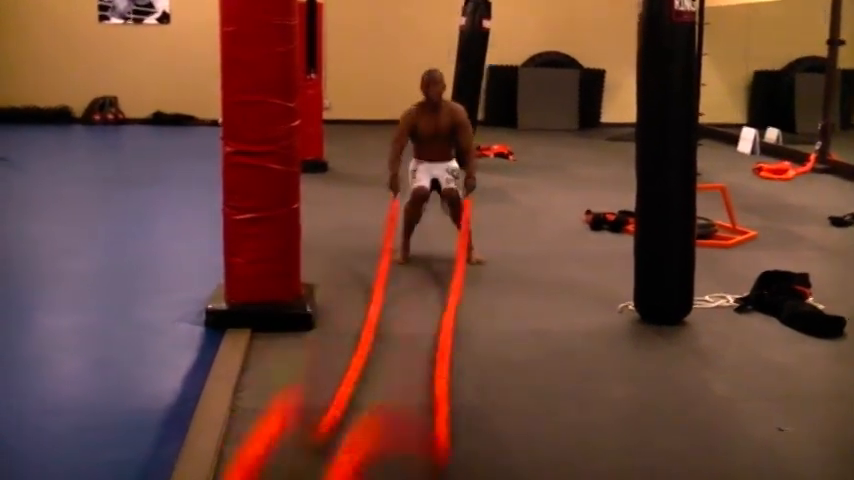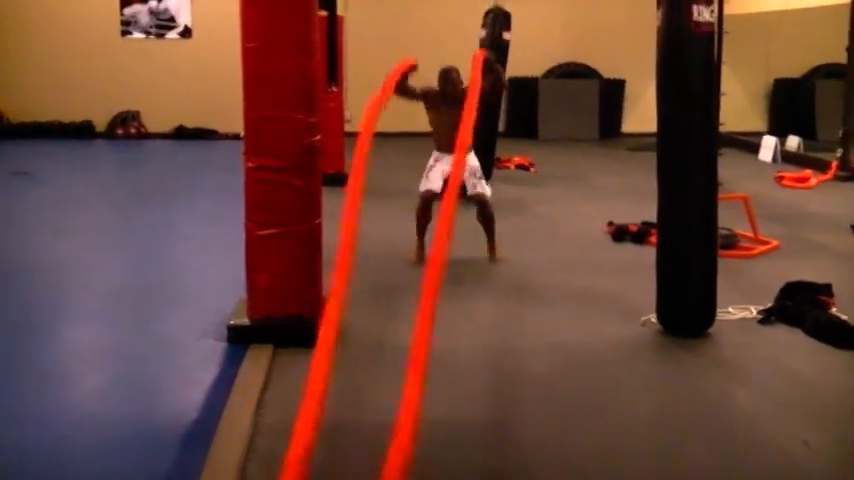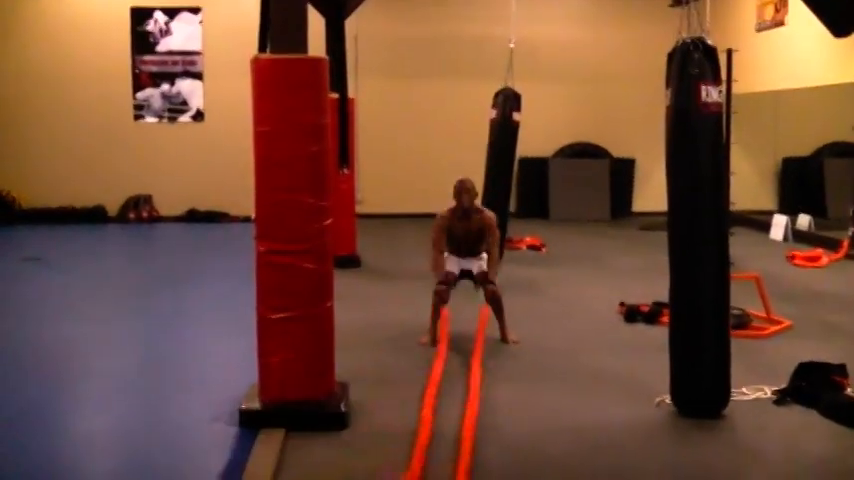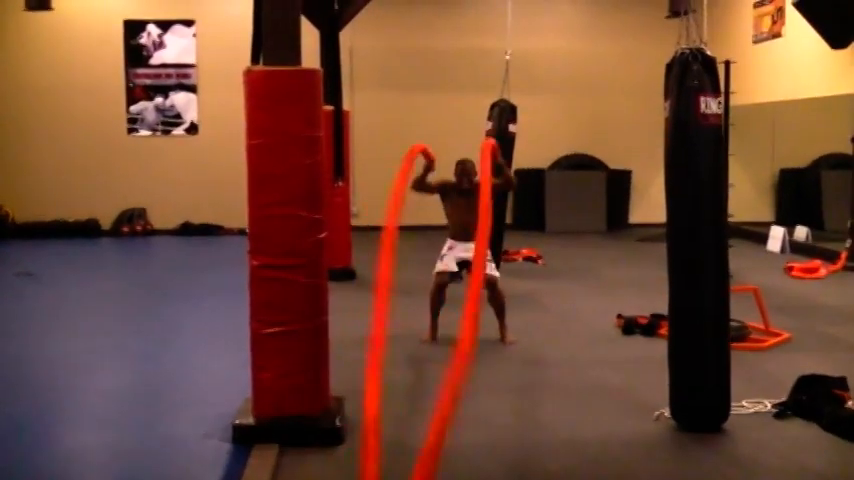
dt=0.4s
person 1, frame 1
left shoulder: (456, 112)
right shoulder: (412, 114)
left elbow: (468, 148)
right elbow: (396, 149)
left wrist: (471, 175)
right wrist: (393, 174)
left hip: (447, 163)
right hip: (422, 163)
left knee: (454, 199)
right knee: (418, 194)
left ankle: (469, 249)
right ankle: (404, 247)
person 1, frame 2
left shoulder: (469, 95)
right shoulder: (430, 95)
left elbow: (499, 84)
right elbow: (400, 89)
left wrist: (491, 65)
right wrist: (406, 74)
left hip: (467, 158)
right hip: (440, 158)
left knee: (482, 200)
right knee: (426, 198)
left ankle: (492, 245)
right ankle: (420, 246)
person 1, frame 3
left shoulder: (486, 218)
right shoulder: (445, 219)
left elbow: (494, 249)
right elbow: (437, 251)
left wrist: (491, 277)
right wrist: (439, 277)
left hip: (477, 257)
right hip: (453, 258)
left knee: (490, 285)
right knee: (443, 286)
left ankle: (504, 331)
right ankle: (432, 331)
person 1, frame 4
left shoulder: (483, 188)
right shoulder: (446, 187)
left elbow: (510, 185)
right elbow: (418, 186)
left wrist: (501, 166)
right wrist: (426, 170)
right hip: (453, 245)
left knee: (492, 282)
right knee: (440, 281)
left ankle: (504, 330)
right ankle: (433, 328)
